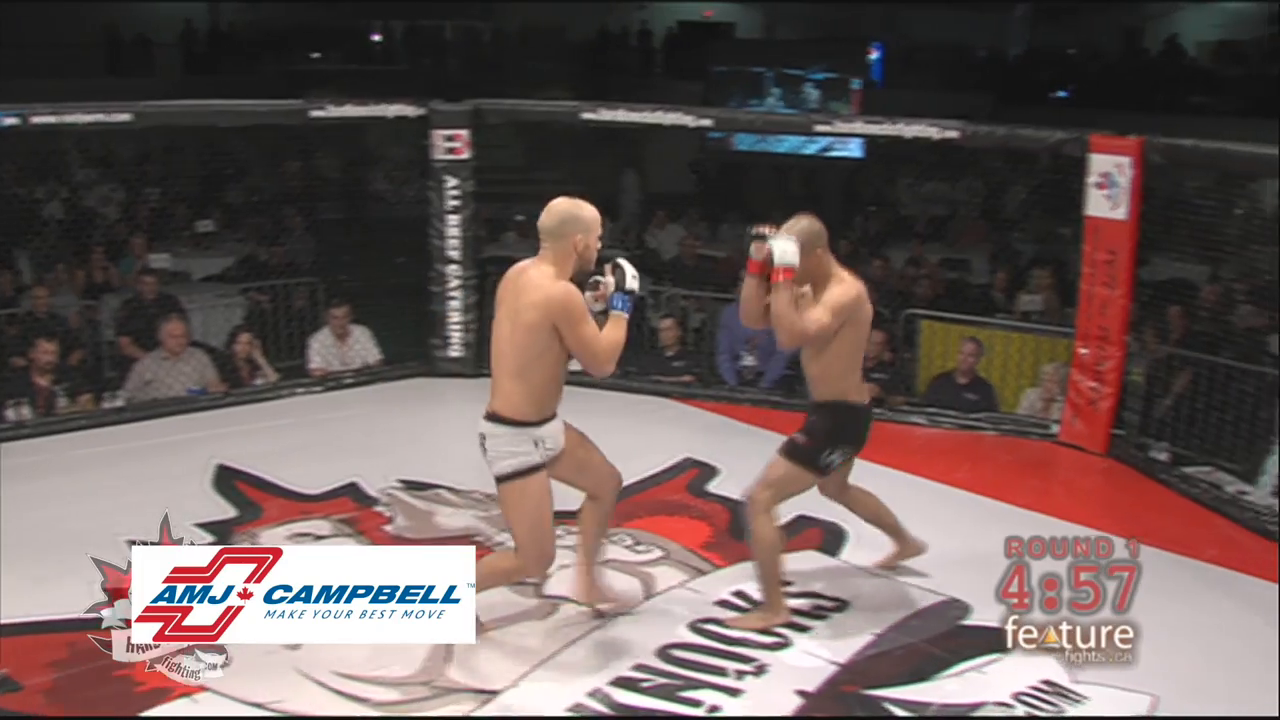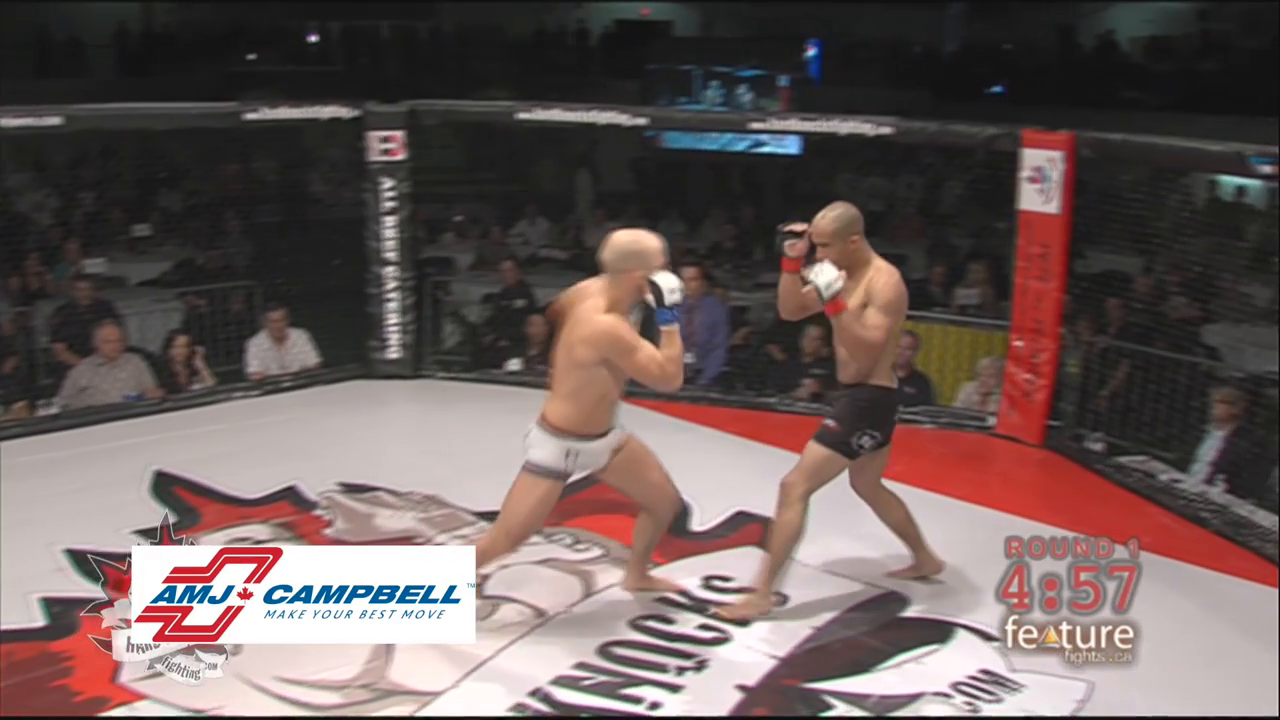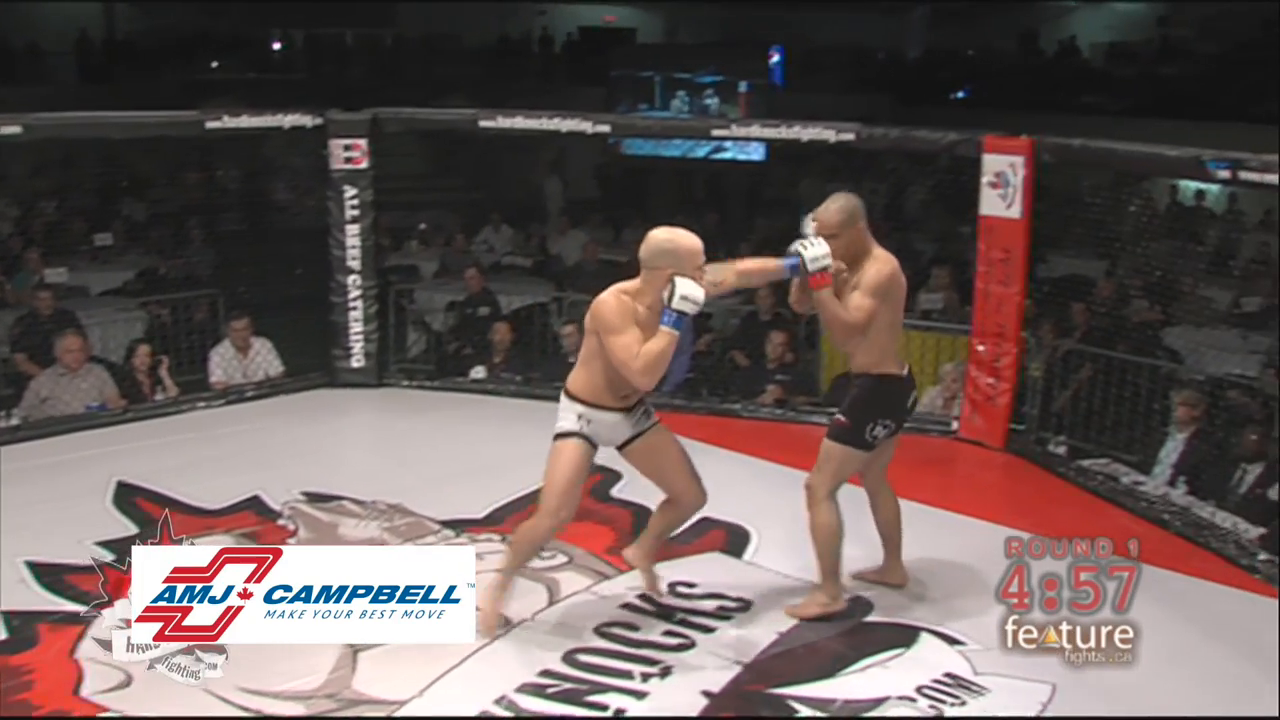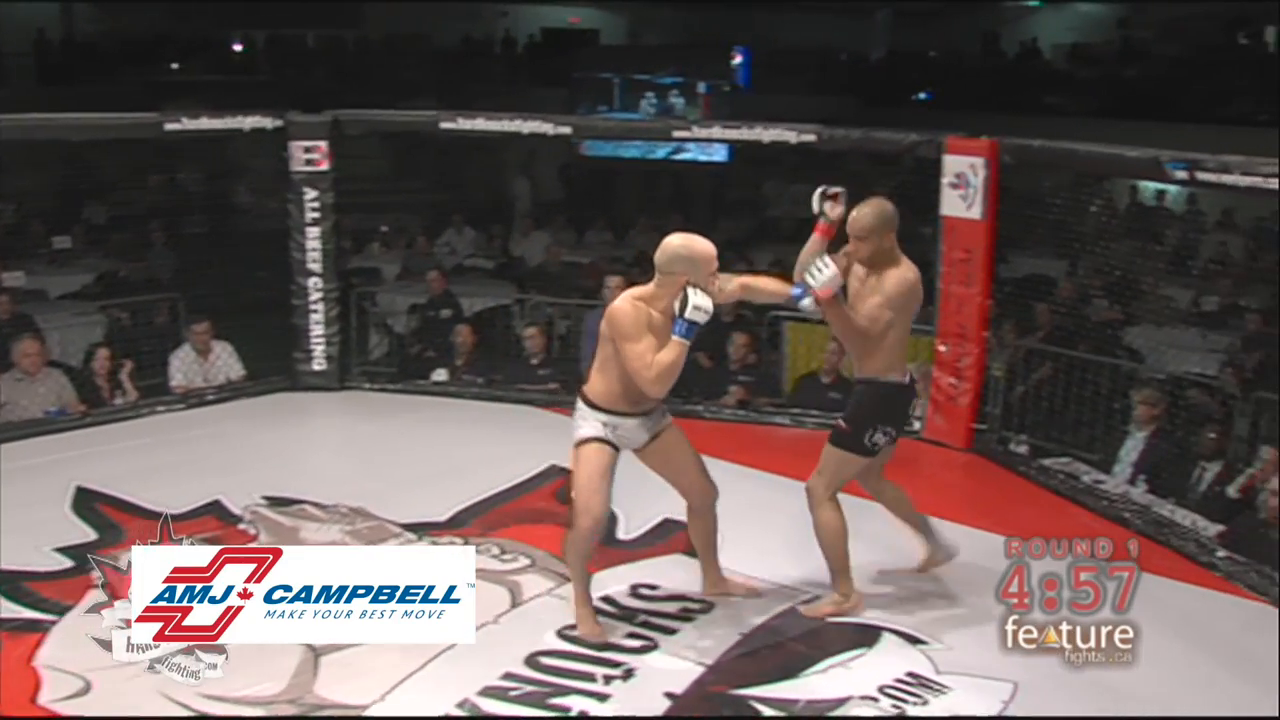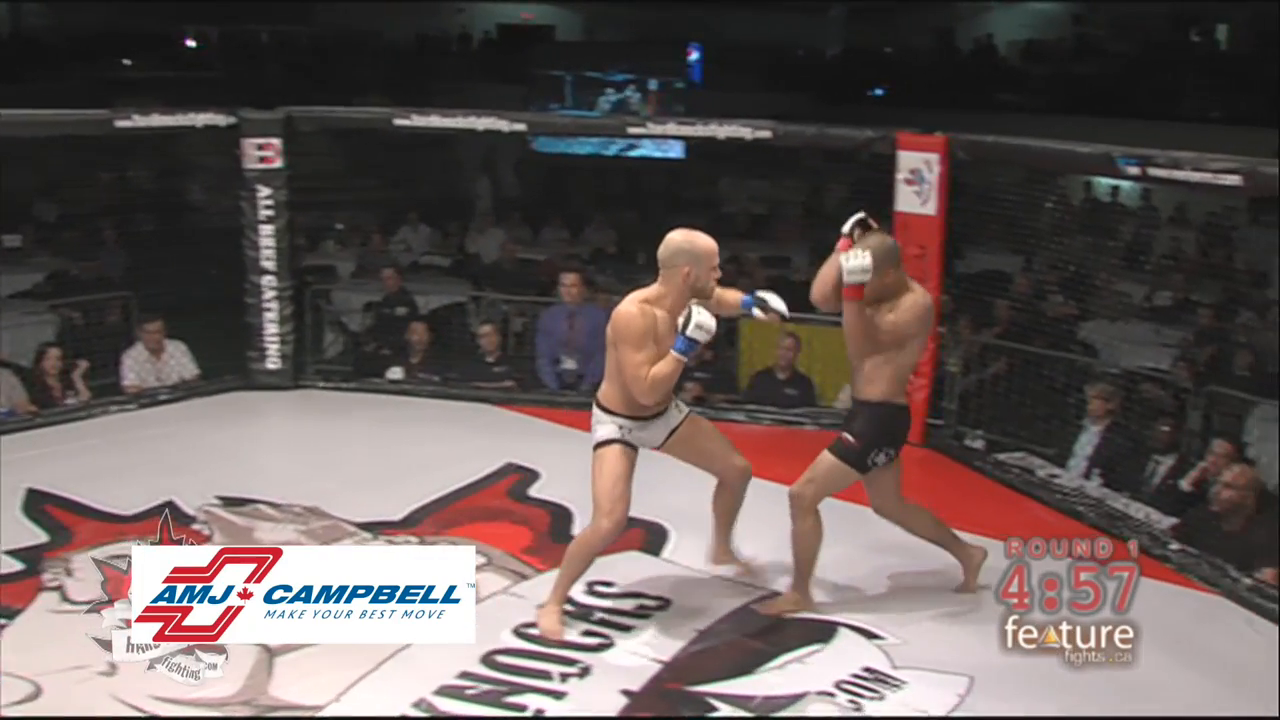
dt=0.4s
person 1, frame 1
left shoulder: (845, 294)
right shoulder: (809, 290)
left elbow: (789, 338)
right elbow: (752, 318)
left wrist: (783, 275)
right wrist: (758, 265)
left hip: (839, 417)
right hip: (835, 408)
left knee: (759, 500)
right knee: (835, 488)
left ankle: (772, 606)
right ankle: (905, 543)
person 1, frame 2
left shoulder: (884, 283)
right shoulder: (842, 274)
left elbow: (866, 353)
right elbow: (790, 311)
left wrist: (834, 302)
right wrist: (792, 260)
left hip: (868, 400)
right hip: (863, 397)
left knee: (794, 487)
right knee: (868, 487)
left ankle: (762, 593)
right ankle: (925, 559)
person 1, frame 3
left shoulder: (880, 270)
right shoulder: (848, 264)
left elbow: (843, 332)
right elbow: (801, 304)
left wrist: (820, 276)
right wrist: (808, 254)
left hip: (879, 390)
right hip: (884, 387)
left knee: (819, 486)
right knee: (874, 481)
left ankle: (830, 593)
right ankle: (893, 567)
person 1, frame 4
left shoulder: (901, 279)
right shoulder: (858, 259)
left elbow: (858, 339)
right elbow: (802, 276)
left wrist: (827, 298)
right wrist: (825, 224)
left hip: (879, 395)
right hip: (884, 389)
left knee: (820, 489)
right knee: (870, 481)
left ankle: (844, 594)
right ankle: (935, 544)
person 1, frame 5
left shoulder: (916, 303)
right shoulder: (870, 287)
left elbow: (861, 348)
right elbow: (821, 298)
left wrist: (854, 290)
right wrist: (845, 245)
left hip: (880, 418)
right hip: (867, 413)
left knee: (802, 496)
right knee: (888, 504)
left ankle: (799, 594)
right ankle: (966, 553)
person 2, frame 1
left shoulder: (519, 273)
right shoulder: (559, 295)
right elbow: (602, 363)
left wrist: (586, 305)
right wrist: (621, 302)
left hip: (541, 426)
right hip: (515, 437)
left knee: (607, 484)
right knee: (534, 561)
left ankle: (586, 581)
person 2, frame 2
left shoulder: (592, 289)
right shoulder: (608, 329)
left elbow: (558, 309)
right elbow: (670, 379)
right wrist: (668, 314)
left hip: (604, 436)
right hip: (560, 444)
left knee: (666, 501)
right knee: (504, 539)
left ankle: (638, 574)
person 2, frame 3
left shoulder: (671, 290)
right shoulder: (613, 305)
right elbow: (642, 376)
right wrist: (677, 318)
left hip: (633, 413)
right hip: (586, 414)
left knee: (692, 495)
right knee: (553, 518)
left ankle: (643, 553)
right ankle: (498, 590)
person 2, frame 4
left shoulder: (688, 296)
right shoulder: (627, 311)
left elbow: (744, 285)
right elbow: (656, 383)
left wrist: (798, 293)
right wrist: (686, 328)
left hip: (646, 417)
right hip: (600, 419)
left knee: (704, 494)
right knee: (591, 519)
left ankle: (713, 578)
right ankle: (582, 599)
person 2, frame 5
left shoulder: (691, 299)
right shoulder: (633, 315)
left elbow: (719, 298)
right elbow: (647, 391)
left wrist: (750, 303)
right wrist: (686, 344)
left hip: (665, 413)
right hip: (618, 421)
left knee: (737, 470)
right knee: (610, 522)
left ankle: (722, 548)
right ankle: (553, 602)
